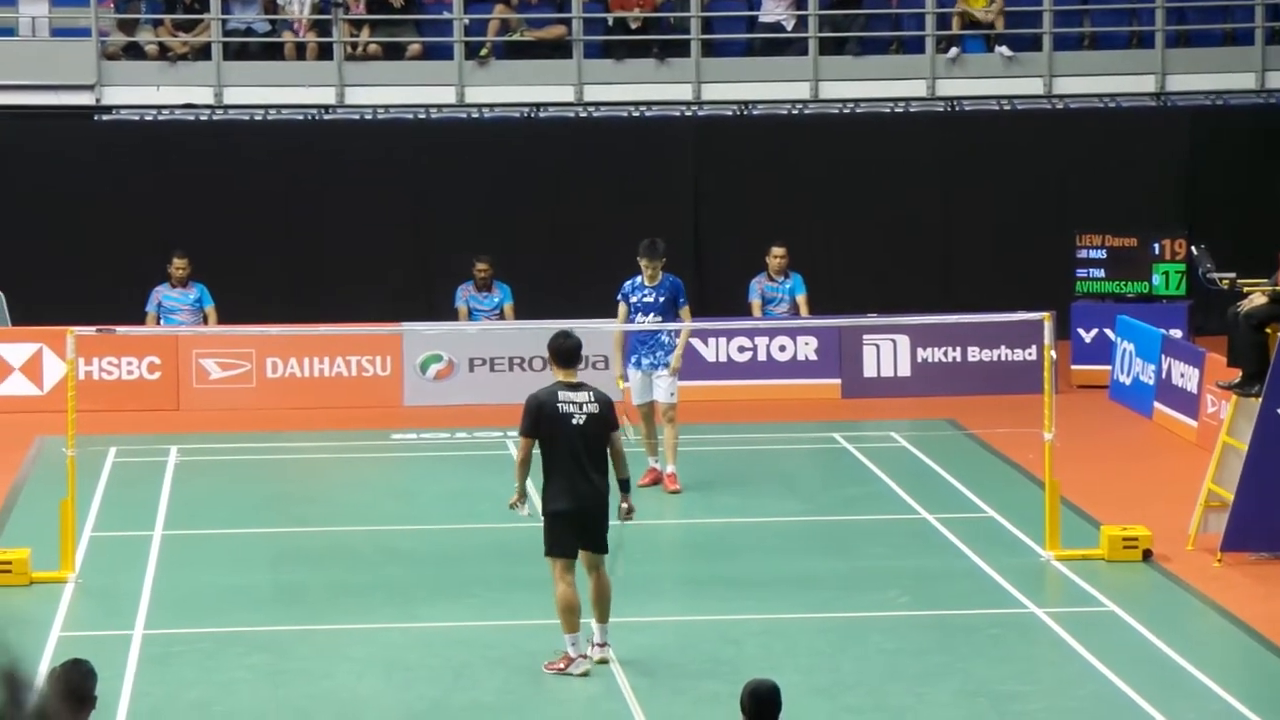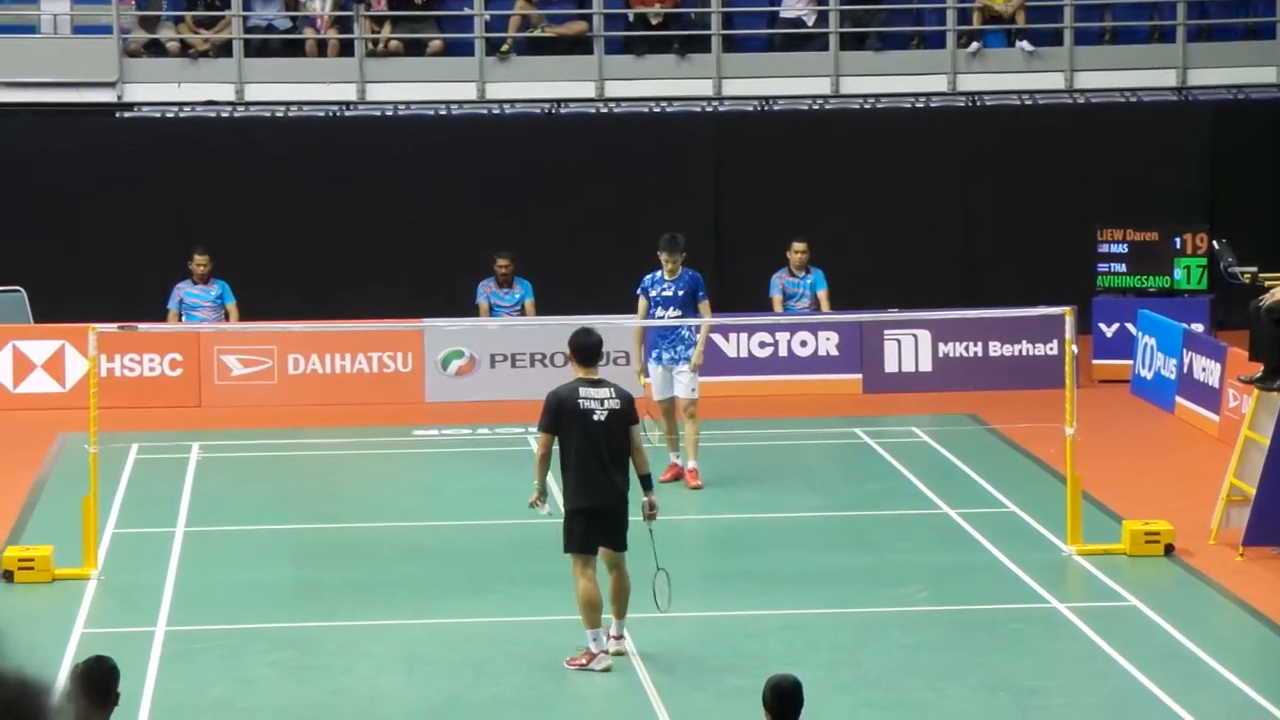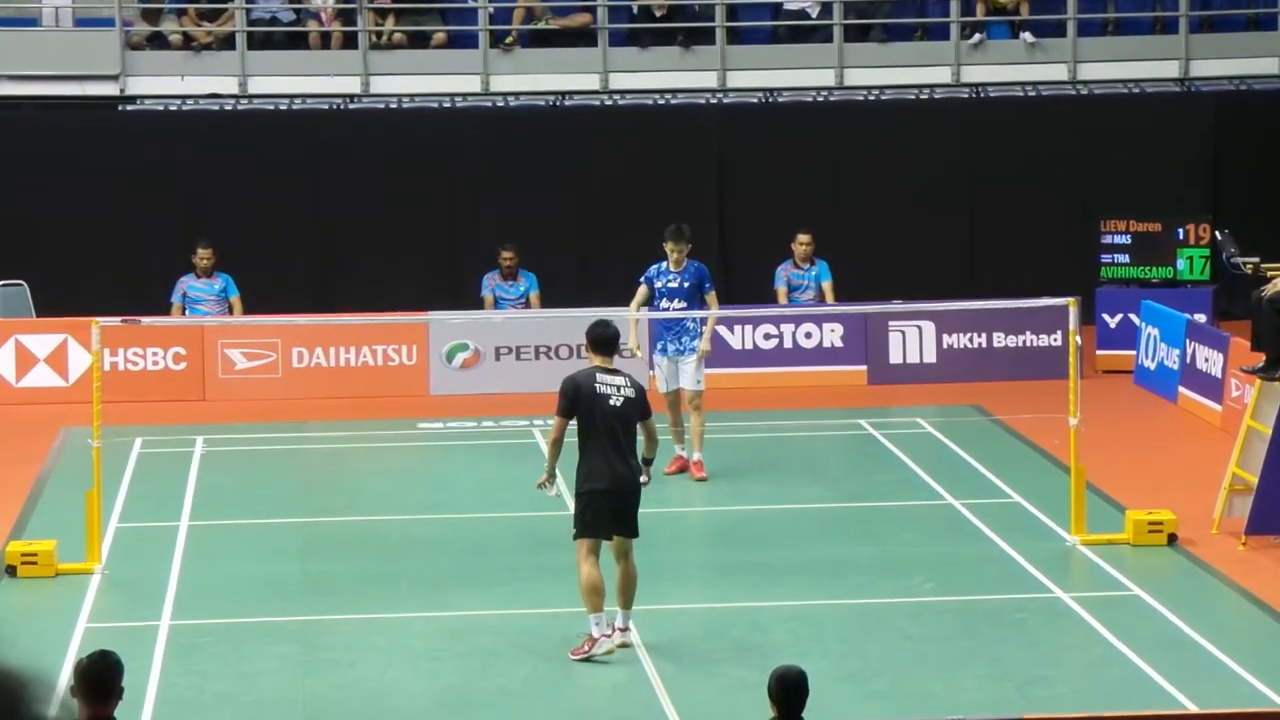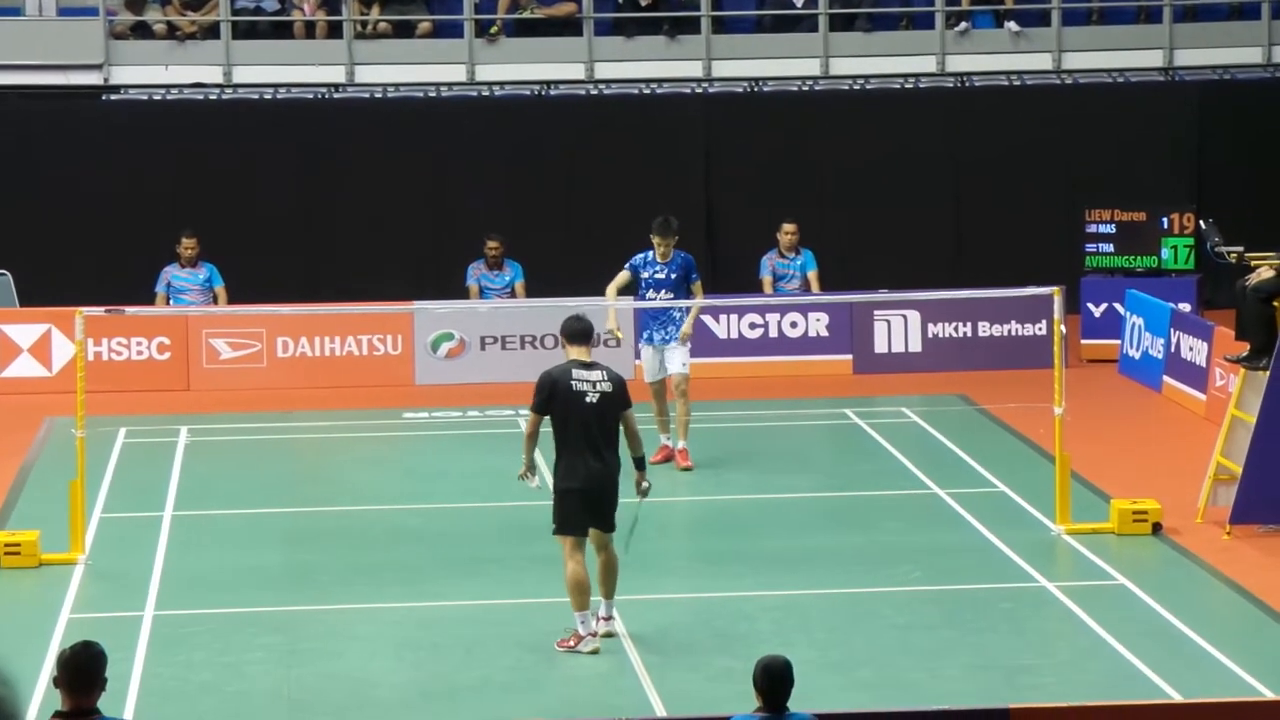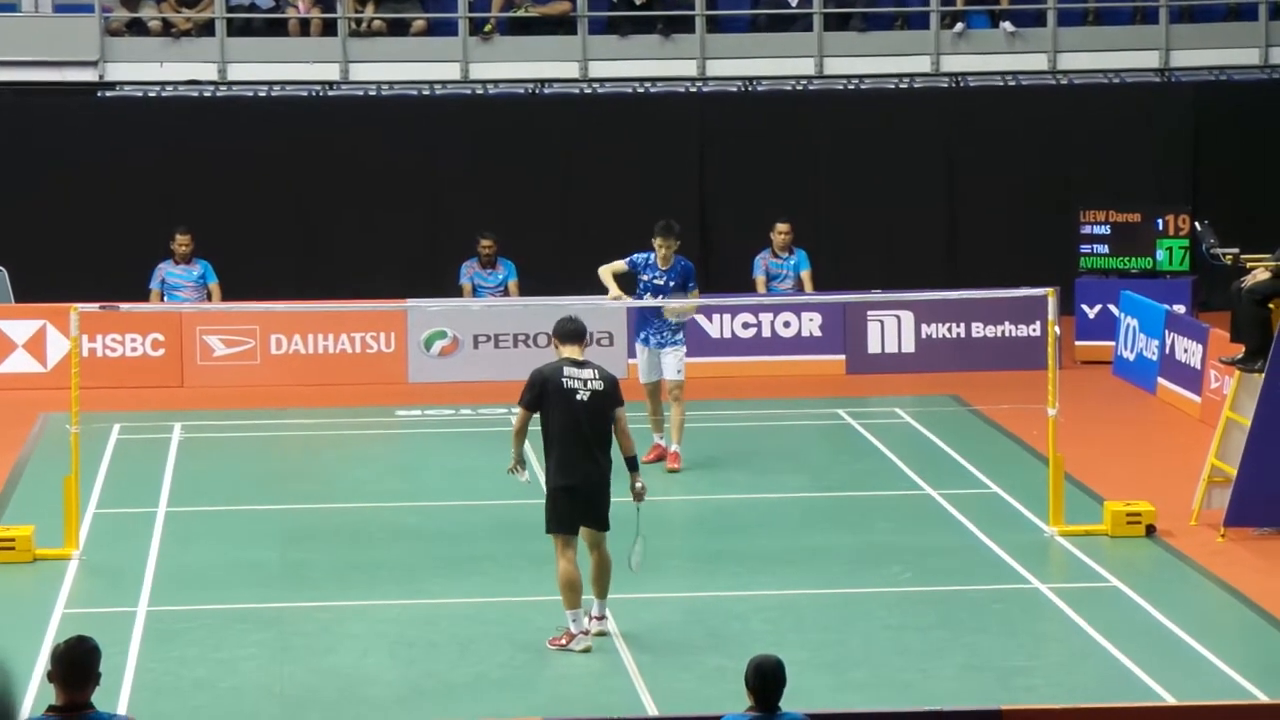
dt=0.4s
person 1, frame 1
left shoulder: (539, 401)
right shoulder: (602, 400)
left elbow: (524, 454)
right elbow: (617, 451)
left wrist: (520, 489)
right wrist: (625, 492)
left hip: (560, 501)
right hip: (597, 499)
left knee: (563, 574)
right knee: (596, 568)
left ankle: (575, 655)
right ankle: (600, 643)
person 1, frame 2
left shoulder: (559, 397)
right shoulder: (622, 396)
left elbow: (544, 451)
right elbow: (637, 448)
left wrist: (540, 487)
right wrist: (648, 491)
left hip: (580, 498)
right hip: (617, 497)
left knee: (584, 570)
right knee: (616, 563)
left ankle: (597, 650)
right ankle: (617, 636)
person 1, frame 3
left shoulder: (576, 382)
right shoulder: (634, 385)
left elbow: (557, 434)
right elbow: (652, 435)
left wrist: (549, 470)
right wrist: (646, 465)
left hip: (594, 482)
right hip: (628, 481)
left knee: (587, 555)
right knee: (625, 553)
left ankle: (599, 634)
right ankle: (623, 628)
person 1, frame 4
left shoulder: (552, 378)
right shoulder: (614, 379)
left elbow: (532, 429)
right elbow: (631, 429)
left wrist: (528, 461)
right wrist: (641, 470)
left hip: (571, 478)
right hip: (607, 476)
left knee: (573, 551)
right knee: (604, 544)
left ankle: (585, 632)
right ankle: (606, 617)
person 1, frame 5
left shoulder: (544, 375)
right shoulder: (606, 378)
left elbow: (520, 425)
right elbow: (622, 429)
left wrist: (517, 456)
right wrist: (634, 474)
left hip: (563, 478)
right hip: (598, 476)
left knee: (565, 550)
right knee: (597, 544)
left ankle: (577, 631)
right ankle: (599, 616)
person 2, frame 1
left shoulder: (674, 285)
right shoulder: (629, 287)
left elbow: (687, 321)
right elbow: (620, 326)
left wrist: (678, 353)
right wrist: (618, 363)
left hip: (664, 359)
right hip: (637, 360)
left knee: (668, 414)
right knee: (645, 414)
left ankle: (670, 471)
right ankle: (654, 467)
person 2, frame 2
left shoulder: (693, 279)
right shoulder: (649, 282)
left elbow: (706, 317)
right elbow: (640, 321)
left wrist: (699, 349)
right wrist: (637, 356)
left hip: (684, 354)
right hip: (657, 355)
left knee: (689, 409)
right knee: (666, 410)
left ankle: (692, 467)
right ankle: (675, 463)
person 2, frame 3
left shoulder: (698, 271)
right shoulder: (654, 272)
left elbow: (713, 307)
right elbow: (635, 304)
left wrist: (706, 337)
right wrist: (633, 336)
left hip: (690, 346)
right hip: (662, 346)
left knee: (694, 401)
right knee: (670, 402)
left ankle: (697, 459)
right ankle: (680, 455)
person 2, frame 4
left shoulder: (686, 261)
right shoulder: (640, 261)
left elbow: (699, 295)
right elbow: (612, 287)
left wrist: (689, 322)
right wrist: (612, 317)
left hip: (675, 335)
right hip: (649, 336)
left knee: (681, 387)
right knee: (656, 391)
left ankle: (682, 448)
right ankle: (666, 444)
person 2, frame 5
left shoulder: (685, 268)
right shoulder: (641, 260)
left elbow: (695, 303)
right elbow: (604, 269)
left wrist: (682, 310)
right wrist: (613, 289)
left hip: (672, 338)
right hip: (645, 336)
left knee: (675, 391)
right knee: (651, 391)
left ankle: (674, 450)
right ankle: (658, 443)
